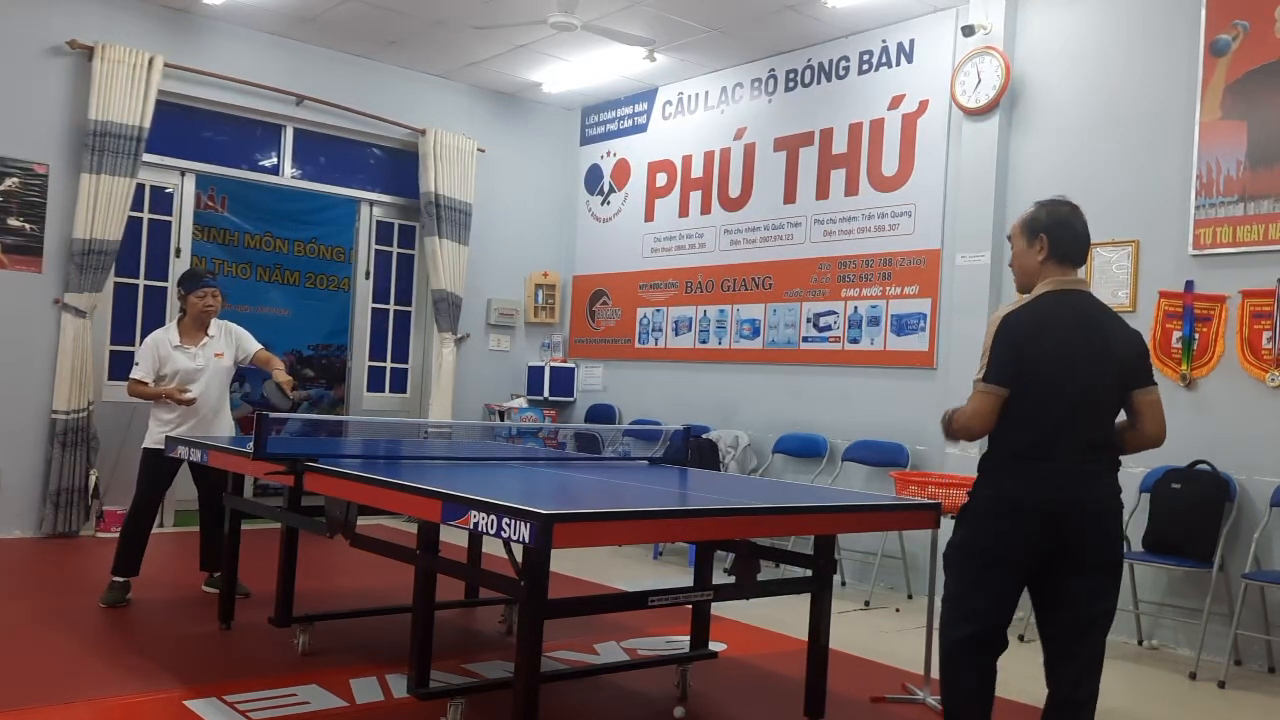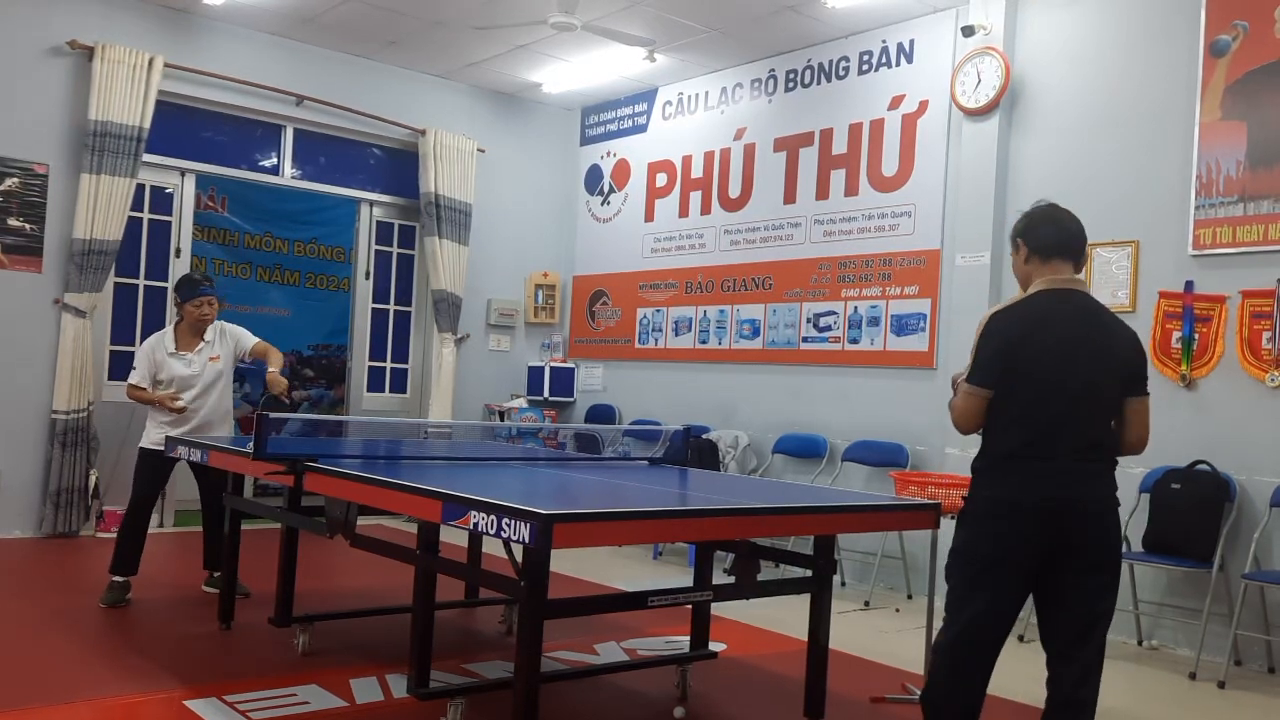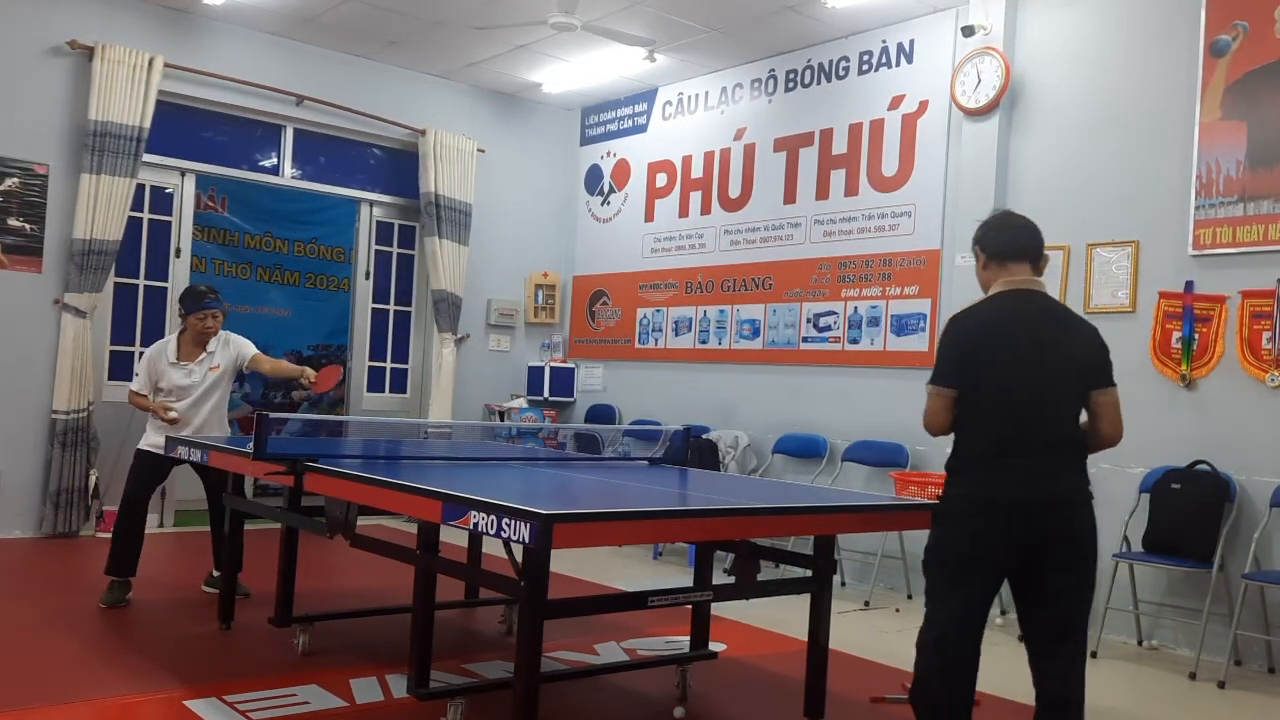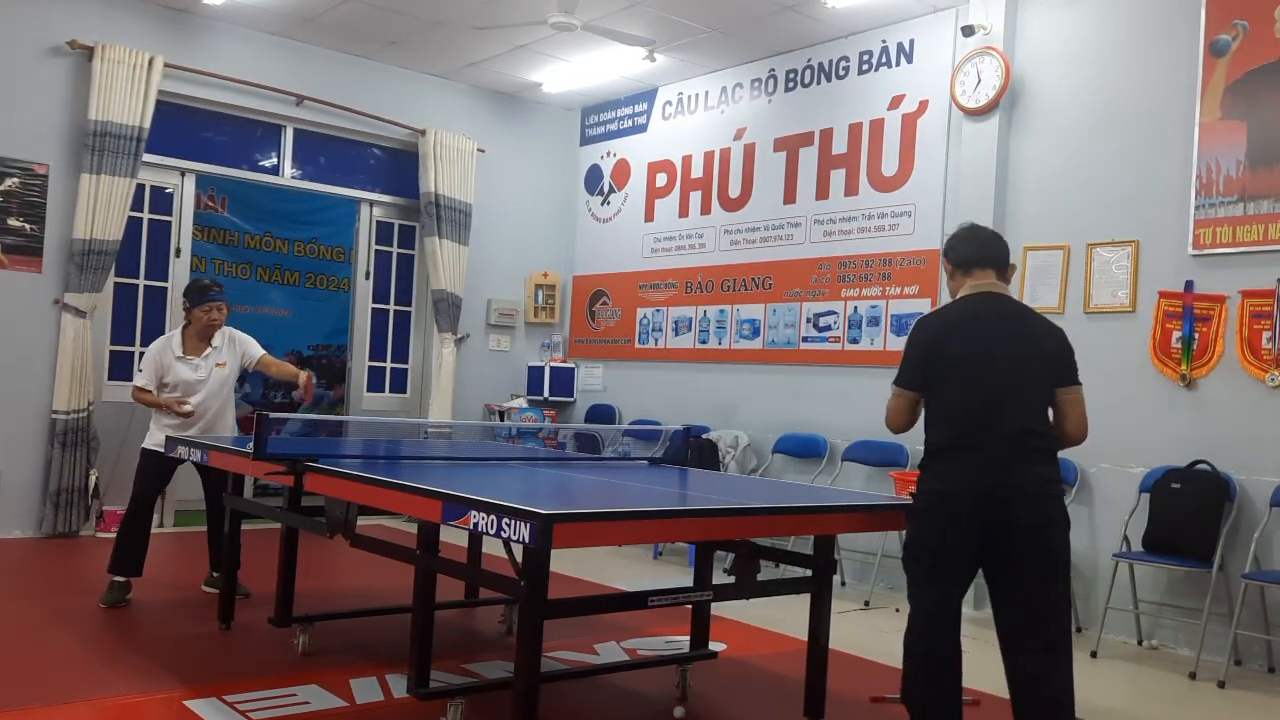
dt=0.3s
person 1, frame 1
left shoulder: (1016, 323)
right shoulder: (1124, 334)
left elbow: (979, 422)
right elbow: (1150, 431)
left wrist: (953, 420)
left hip: (1009, 504)
right hip: (1090, 511)
left knee: (969, 638)
right knee: (1076, 657)
person 1, frame 2
left shoulder: (1007, 322)
right shoulder: (1122, 336)
left elbow: (967, 420)
right elbow: (1133, 438)
left wrist: (961, 389)
left hip: (1006, 506)
right hip: (1088, 512)
left knee: (966, 642)
right knee: (1076, 657)
person 1, frame 3
left shoulder: (967, 326)
right shoulder: (1083, 333)
left elbow: (937, 422)
right elbow: (1108, 430)
left hip: (978, 503)
right hip: (1061, 507)
left knee: (949, 637)
right knee: (1060, 652)
person 1, frame 4
left shoulder: (933, 328)
right shoulder: (1048, 333)
left elbow: (899, 419)
right elbow: (1073, 428)
left hip: (951, 496)
right hip: (1031, 498)
left knee: (932, 629)
right knee: (1039, 642)
person 2, frame 1
left shoulder: (231, 334)
right shoulder: (158, 341)
left elbow: (266, 358)
right elbow: (134, 387)
left wrist: (278, 370)
right wrist: (166, 393)
left hip: (215, 439)
right hip: (166, 438)
left knee: (217, 506)
right knee: (144, 505)
left ankle: (216, 573)
right ankle: (120, 579)
person 2, frame 2
left shoulder: (229, 335)
right shoulder: (154, 345)
left elbow: (269, 351)
right elbow: (133, 390)
left wrist: (273, 371)
right wrist: (159, 400)
left hip: (214, 438)
right hip: (163, 438)
left knee: (221, 504)
right knee: (140, 504)
left ankle: (217, 573)
right ankle: (120, 579)
person 2, frame 3
left shoulder: (231, 345)
right shoulder: (156, 354)
left elbow: (266, 364)
right elbow: (135, 395)
left wrist: (300, 371)
right wrist: (155, 409)
right hip: (160, 442)
left knee: (229, 504)
right knee: (132, 502)
left ankle: (220, 573)
right ankle: (120, 579)
person 2, frame 4
left shoulder: (235, 341)
right shoulder: (161, 348)
left elbow: (272, 366)
right elbow: (139, 392)
left wrist: (298, 374)
right wrist: (165, 403)
right hip: (166, 440)
left knee: (225, 505)
right knee: (140, 503)
left ankle: (218, 573)
right ankle: (120, 579)
